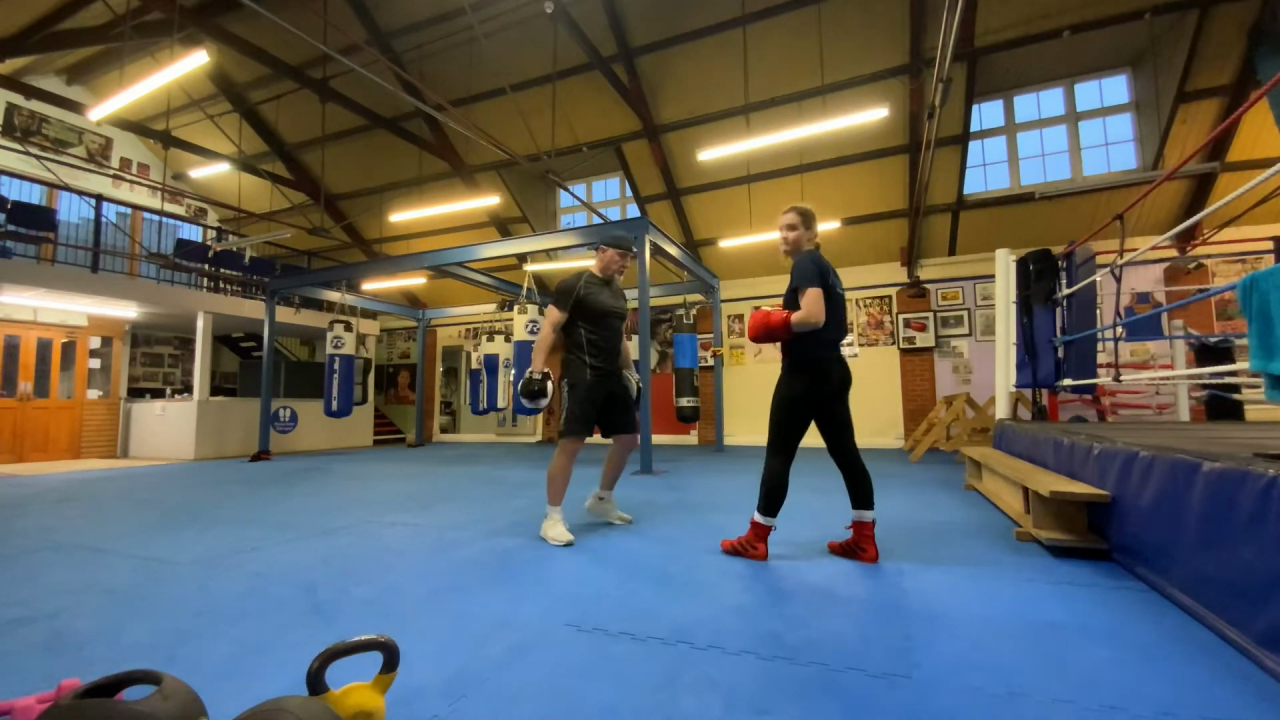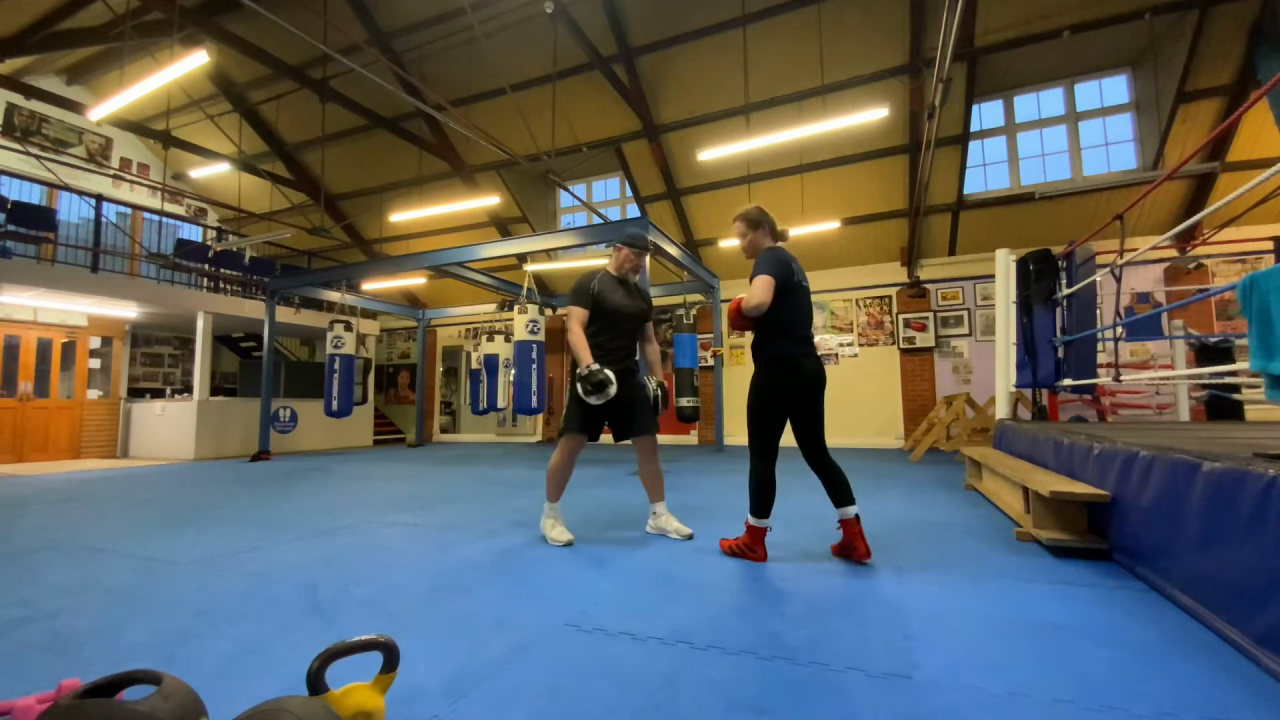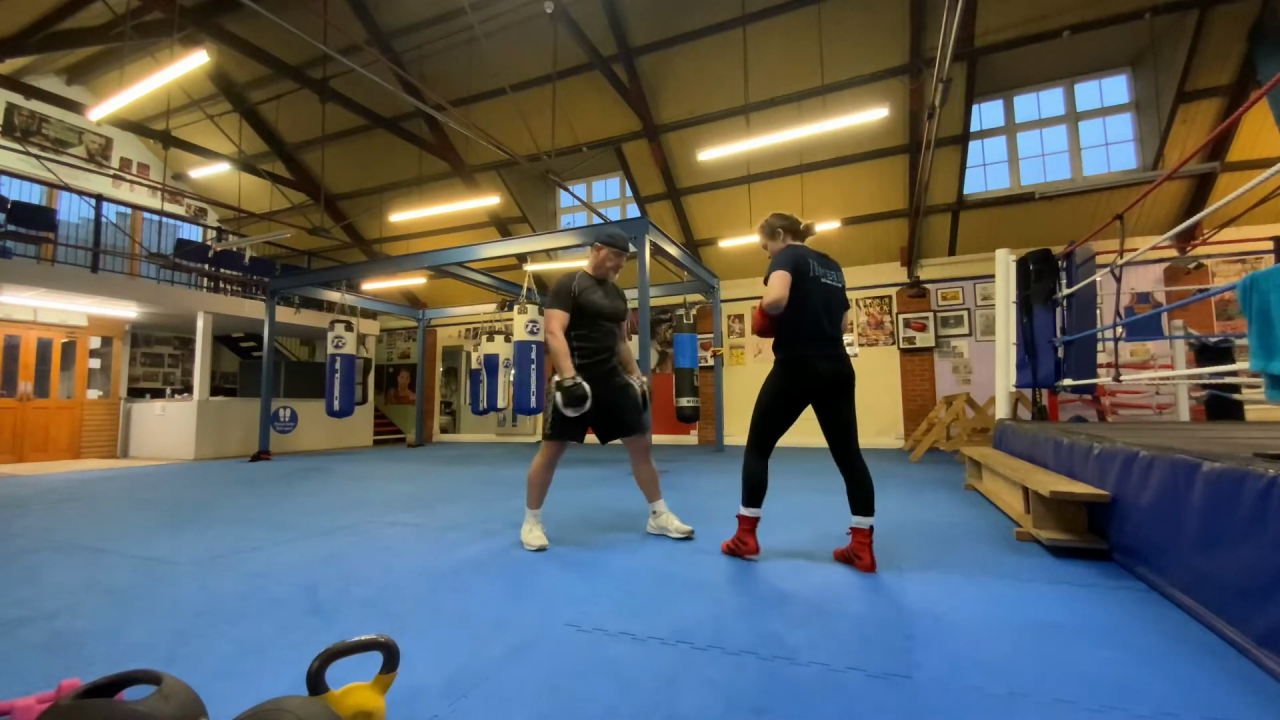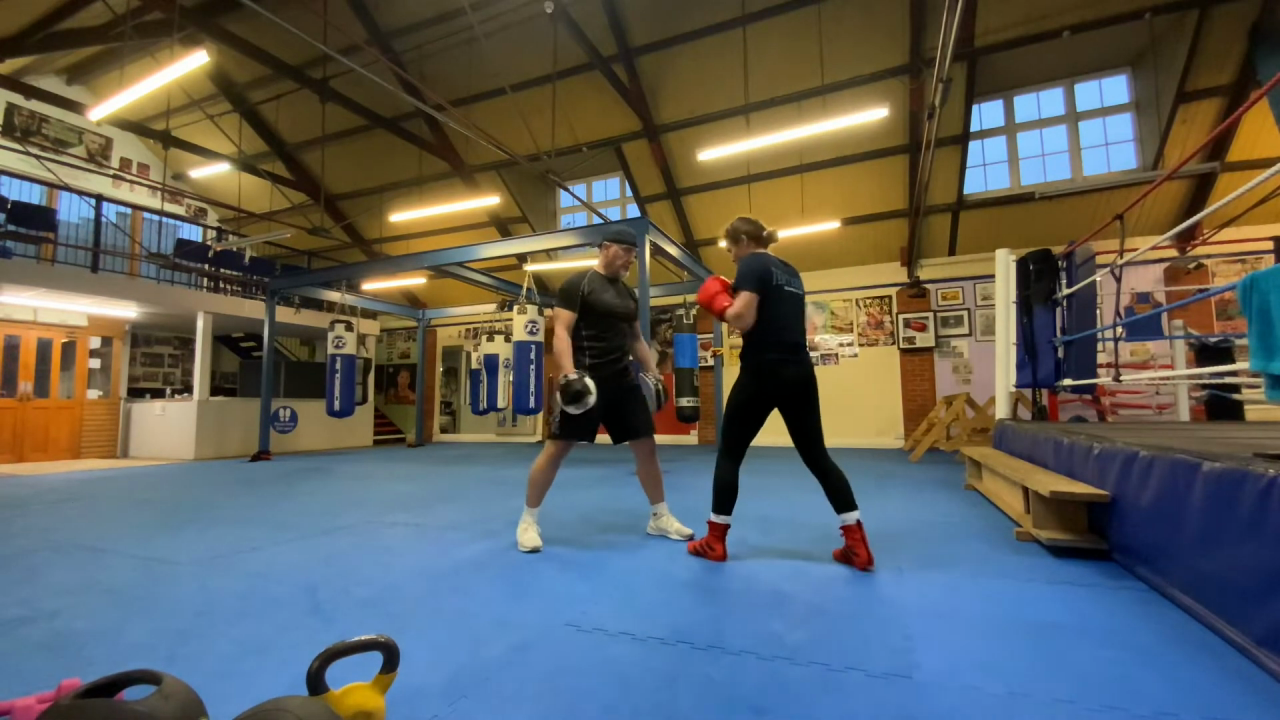
dt=0.5s
person 1, frame 1
left shoulder: (807, 264)
right shoulder: (825, 268)
left elbow: (813, 317)
left wrist: (774, 323)
right wrist: (782, 328)
left hip: (807, 372)
right hip: (832, 371)
left knee: (779, 454)
right knee: (846, 453)
left ankle: (756, 539)
right ankle: (864, 540)
person 1, frame 2
left shoulder: (770, 258)
right shoulder: (788, 261)
left elbow: (758, 303)
left wrist: (739, 308)
right wrist: (751, 318)
left hip: (779, 368)
right hip: (808, 368)
left knee: (762, 454)
right knee: (816, 452)
left ankle: (754, 541)
right ankle: (853, 537)
person 1, frame 3
left shoulder: (789, 256)
right shoulder: (831, 265)
left elbow: (776, 299)
left wrist: (766, 314)
right wrist: (812, 322)
left hip: (796, 367)
right hip: (837, 368)
left knee: (757, 447)
right knee: (848, 454)
left ankle: (746, 535)
right ankle: (863, 548)
person 1, frame 4
left shoulder: (752, 266)
right shoulder: (790, 272)
left elbow: (742, 321)
left wrist: (718, 302)
left hip: (762, 373)
right hip: (800, 373)
left knee: (729, 454)
right knee: (817, 456)
left ankle: (715, 541)
right ankle: (857, 544)
person 2, frame 1
left shoulder: (618, 293)
right shoulder: (575, 285)
right elbow: (550, 327)
left wrist: (631, 374)
right wrist: (537, 369)
left hip: (613, 376)
right hip: (582, 376)
left knee: (627, 439)
right knee: (570, 443)
left ankle: (602, 500)
right ankle: (552, 518)
person 2, frame 2
left shoulder: (641, 295)
right shoulder: (590, 284)
left elbow: (648, 340)
right elbow: (574, 328)
left wrist: (658, 378)
right wrist: (588, 367)
left hip: (628, 378)
right hip: (594, 377)
left knee: (648, 443)
right knee: (571, 443)
left ankle: (659, 516)
right ankle: (551, 515)
person 2, frame 3
left shoulder: (617, 294)
right shoulder: (569, 285)
right elbow: (554, 332)
left wrist: (636, 377)
right wrist: (568, 376)
left hip: (612, 379)
right hip: (576, 380)
left knee: (640, 443)
right knee: (552, 448)
left ankle: (659, 515)
right ankle: (532, 521)
person 2, frame 4
left shoulder: (628, 293)
right shoulder: (578, 284)
left elbow: (635, 338)
right elbow: (561, 331)
left wrist: (653, 374)
right wrist: (568, 373)
left hip: (622, 380)
right hip: (585, 380)
left knee: (646, 445)
right knee: (557, 447)
left ankle: (660, 517)
right ankle: (528, 521)
